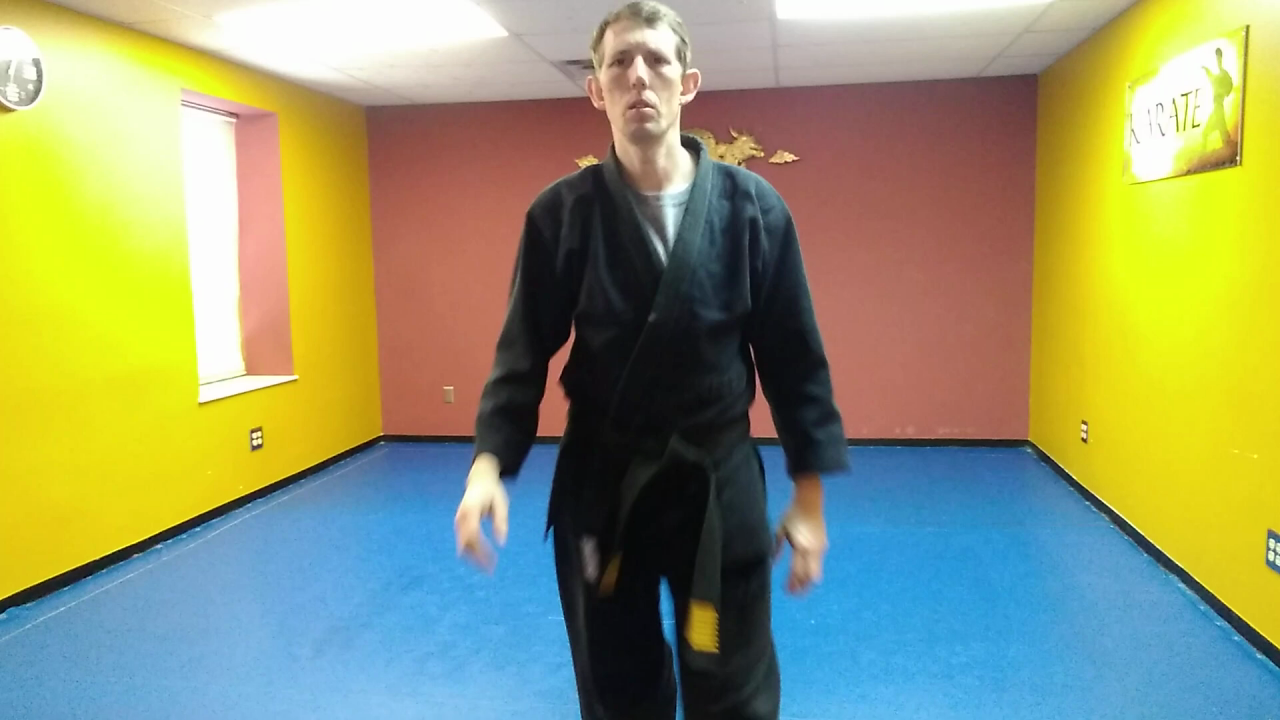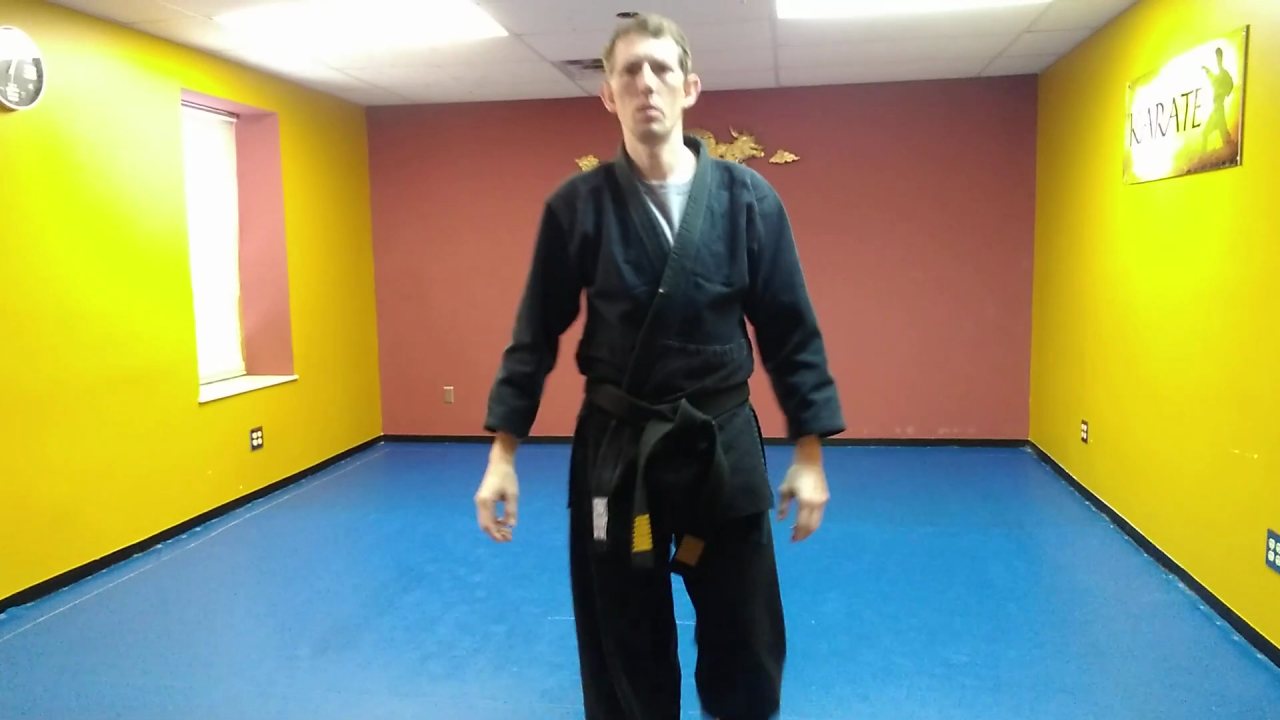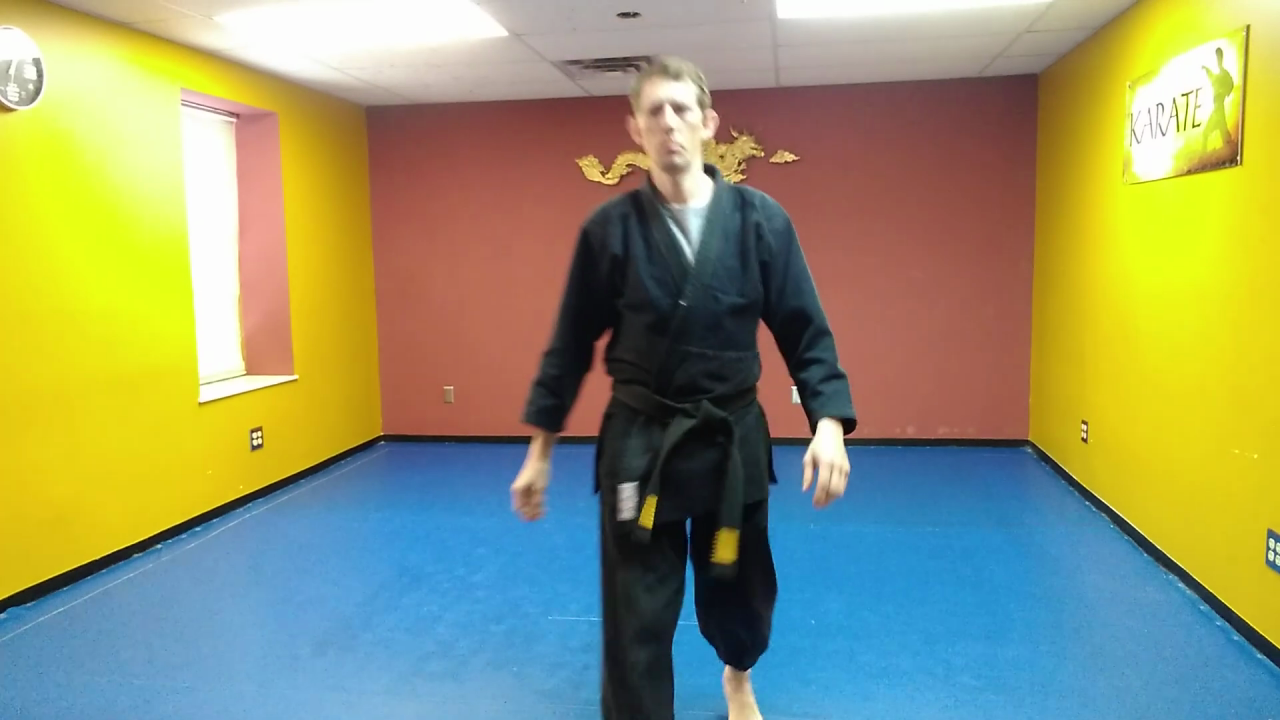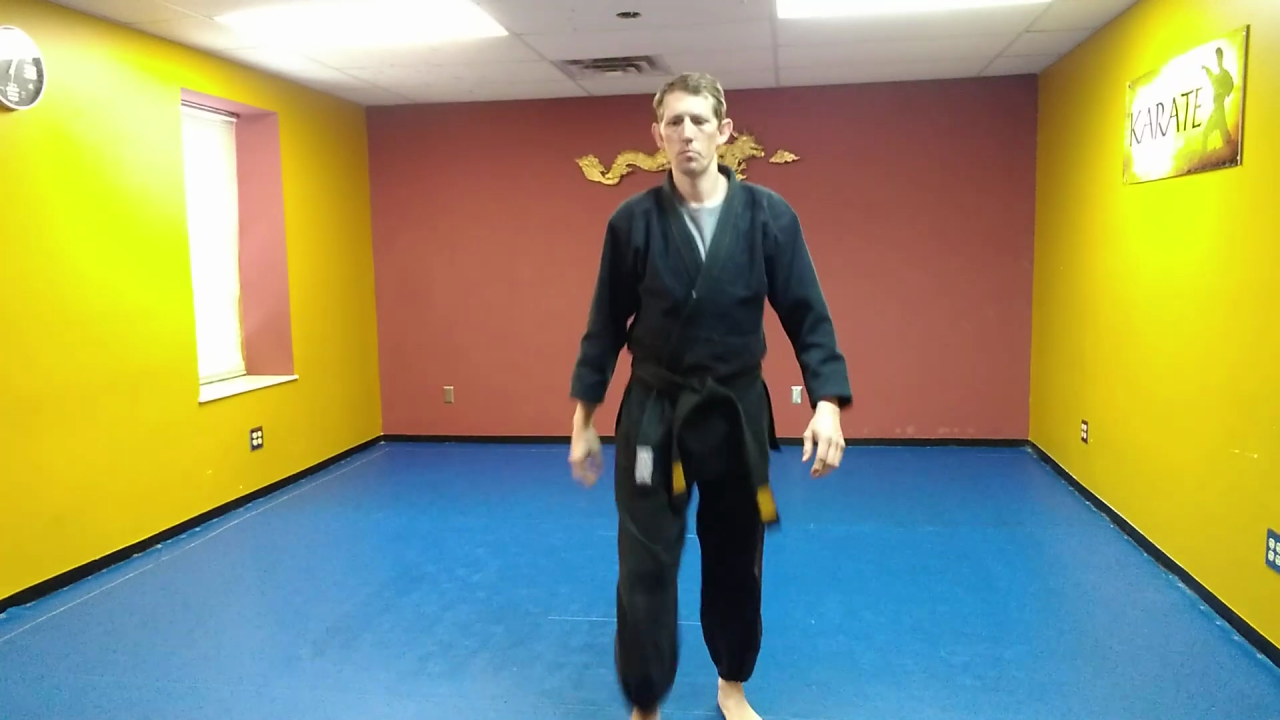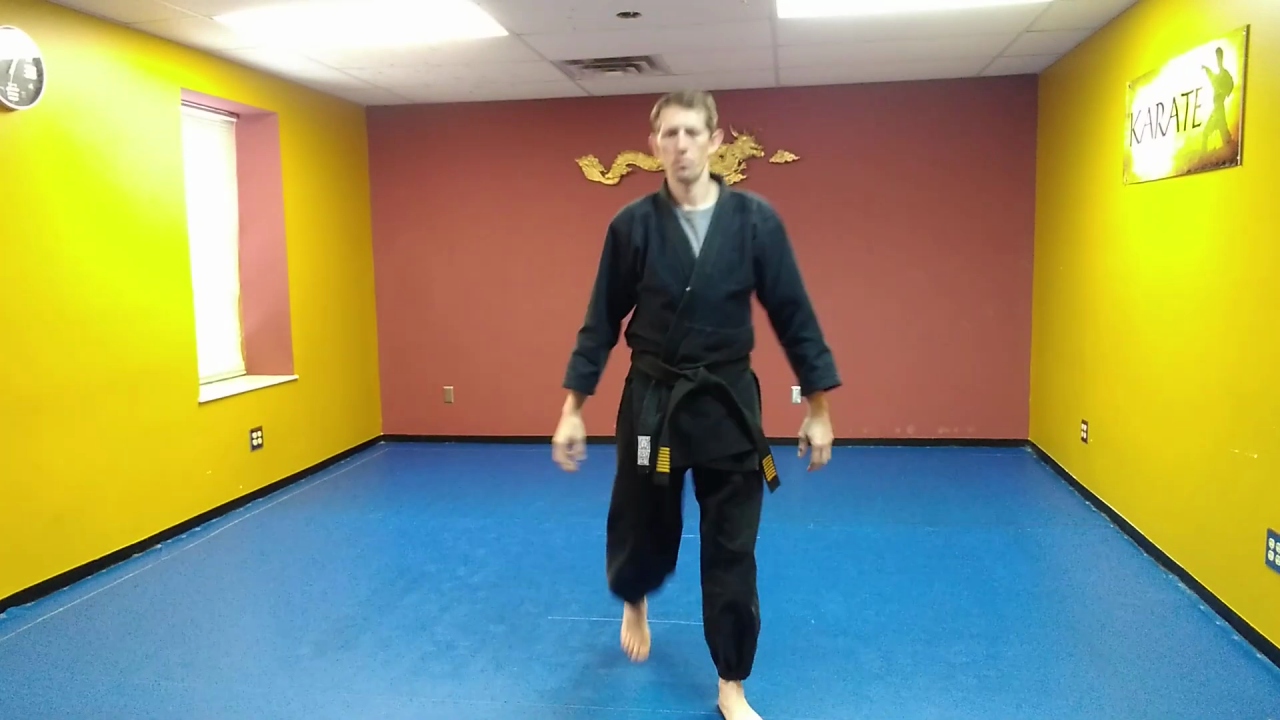
dt=0.2s
person 1, frame 1
left shoulder: (753, 207)
right shoulder: (560, 213)
left elbow: (796, 362)
right elbow: (523, 357)
left wrist: (810, 500)
right wrist: (490, 467)
left hip: (719, 484)
right hip: (599, 485)
person 1, frame 2
left shoulder: (748, 198)
right shoulder: (577, 204)
left elbow: (790, 330)
right elbow: (536, 334)
left wrist: (810, 445)
right wrist: (503, 452)
left hip: (723, 444)
right hip: (616, 448)
left knee: (748, 638)
right knee: (625, 649)
person 1, frame 3
left shoulder: (760, 218)
right shoulder: (609, 227)
left elbow: (805, 331)
right elbow: (572, 341)
left wrist: (828, 423)
right wrist: (539, 448)
left hip: (732, 437)
right hip: (638, 440)
left knee: (740, 591)
right knee: (637, 623)
person 1, frame 4
left shoulder: (768, 216)
right shoulder: (633, 221)
left elbow: (807, 318)
right elbow: (604, 324)
left wrist: (827, 405)
right wrist: (582, 418)
left hip: (737, 411)
right hip: (654, 412)
left knee: (735, 565)
right knee: (646, 574)
person 1, frame 5
left shoulder: (755, 218)
right shoulder: (632, 223)
left elbow: (793, 315)
right elbow: (601, 319)
left wrist: (818, 406)
right wrist: (573, 407)
left hip: (729, 399)
right hip: (653, 398)
left knee: (732, 550)
right knee: (643, 532)
right ankle: (634, 608)
